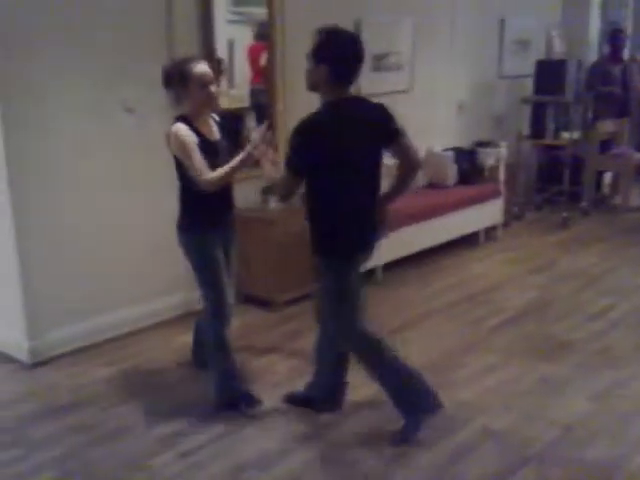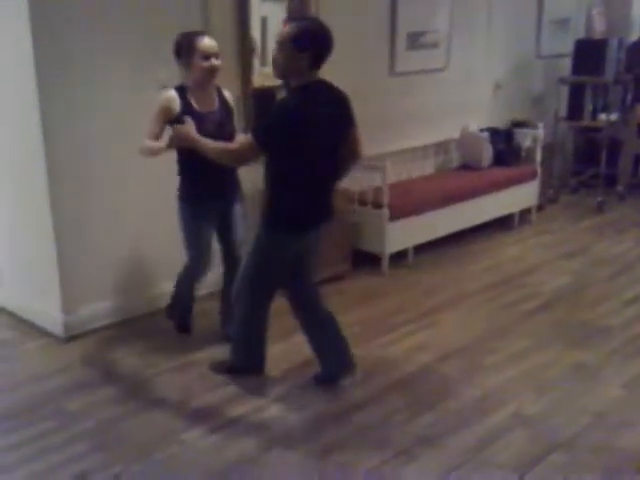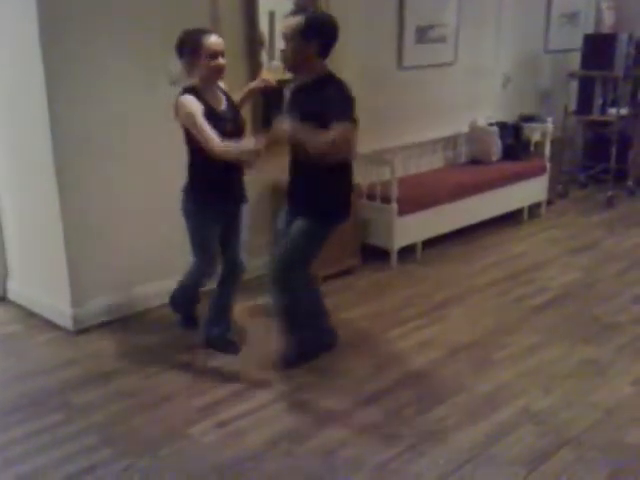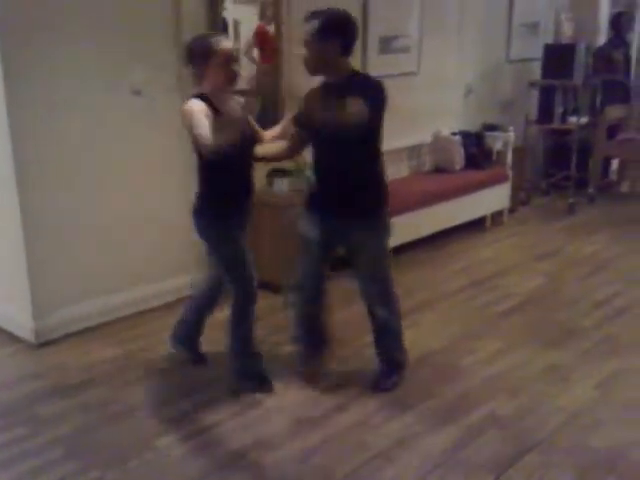
dt=1s
person 1, frame 1
left shoulder: (312, 129)
right shoulder: (375, 114)
left elbow: (284, 191)
right elbow: (412, 162)
right wrist: (381, 203)
left hip: (334, 241)
right hip: (360, 233)
left knee: (346, 330)
right knee: (332, 317)
left ankle: (417, 400)
right ankle: (324, 391)
person 1, frame 2
left shoulder: (290, 110)
right shoulder: (336, 99)
left elbow: (238, 155)
right elbow: (352, 153)
left wrist: (193, 139)
left hip: (286, 219)
right hip: (315, 213)
left knee: (252, 290)
right knee: (301, 287)
left ankle: (246, 360)
right ankle: (336, 361)
person 1, frame 3
left shoulder: (333, 94)
right shoulder: (298, 89)
left elbow: (342, 146)
left wrist: (294, 133)
left hip: (323, 204)
right hip: (299, 198)
left knee: (283, 270)
right knee: (292, 269)
left ankle: (305, 342)
right ankle: (320, 336)
person 1, frame 4
left shoulder: (368, 90)
right shoulder: (315, 97)
left elbow: (345, 118)
right elbow: (290, 145)
left hip: (365, 211)
right hip: (322, 208)
left knee: (376, 289)
right knee: (308, 283)
left ankle: (393, 361)
right ankle: (314, 347)
person 2, frame 1
left shoulder: (214, 121)
right shoulder: (180, 132)
right elbow: (206, 181)
left wrist: (251, 155)
right wrist: (248, 152)
left hip: (223, 224)
right hip: (198, 230)
left knee: (217, 301)
right knee: (221, 306)
left ankle: (202, 353)
right ankle: (230, 390)
person 2, frame 2
left shoulder: (225, 96)
right shoulder: (172, 99)
right elbow: (146, 146)
right wrist: (168, 143)
left hip: (230, 193)
right hip: (195, 198)
left knee: (235, 261)
right knee: (199, 264)
left ankle: (232, 326)
right ankle: (178, 311)
person 2, frame 3
left shoulder: (221, 90)
right shoulder: (187, 102)
right elbow: (216, 147)
left wrist: (248, 93)
right wrist: (256, 146)
left hip: (233, 195)
right hip: (203, 199)
left knee: (234, 264)
right knee: (207, 264)
left ankle: (217, 331)
right ankle: (183, 302)
person 2, frame 4
left shoulder: (233, 104)
right shoulder: (196, 108)
left elbow: (261, 141)
right elbow: (209, 144)
right wrist: (239, 122)
left hip: (238, 209)
right hip: (215, 213)
left knee: (221, 280)
right knee: (245, 288)
left ankle: (185, 336)
right ankle: (247, 369)
